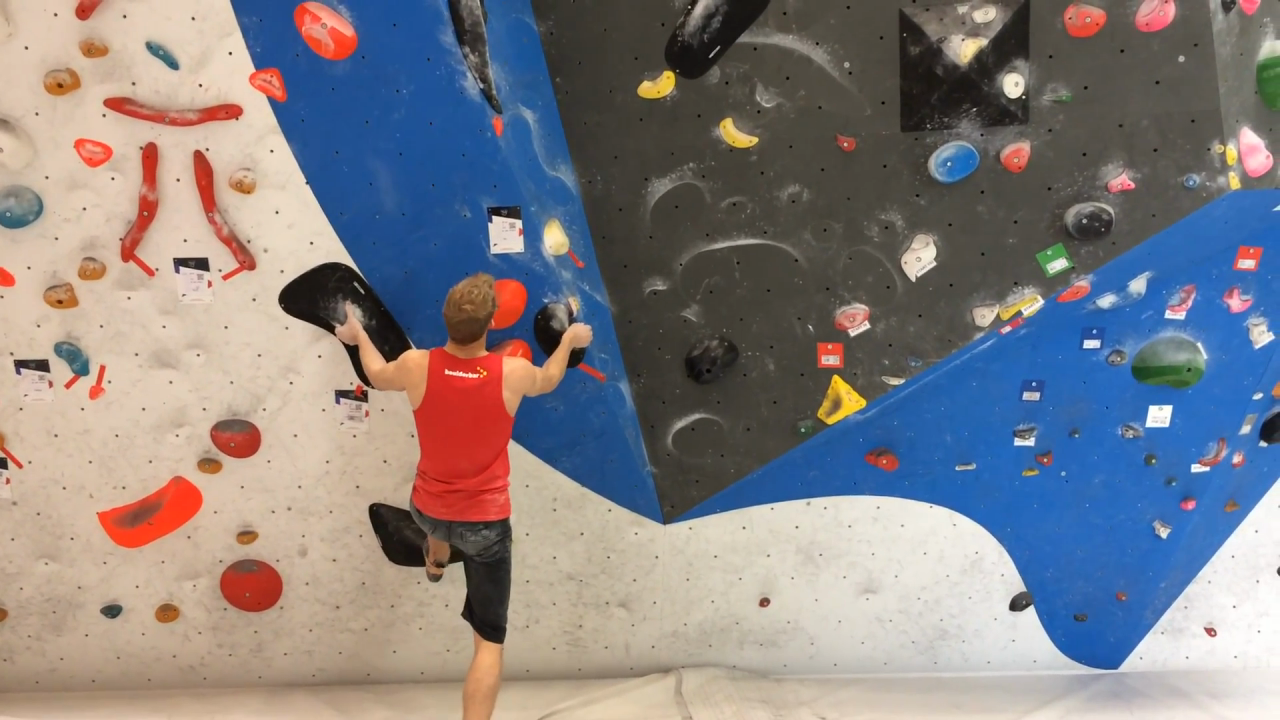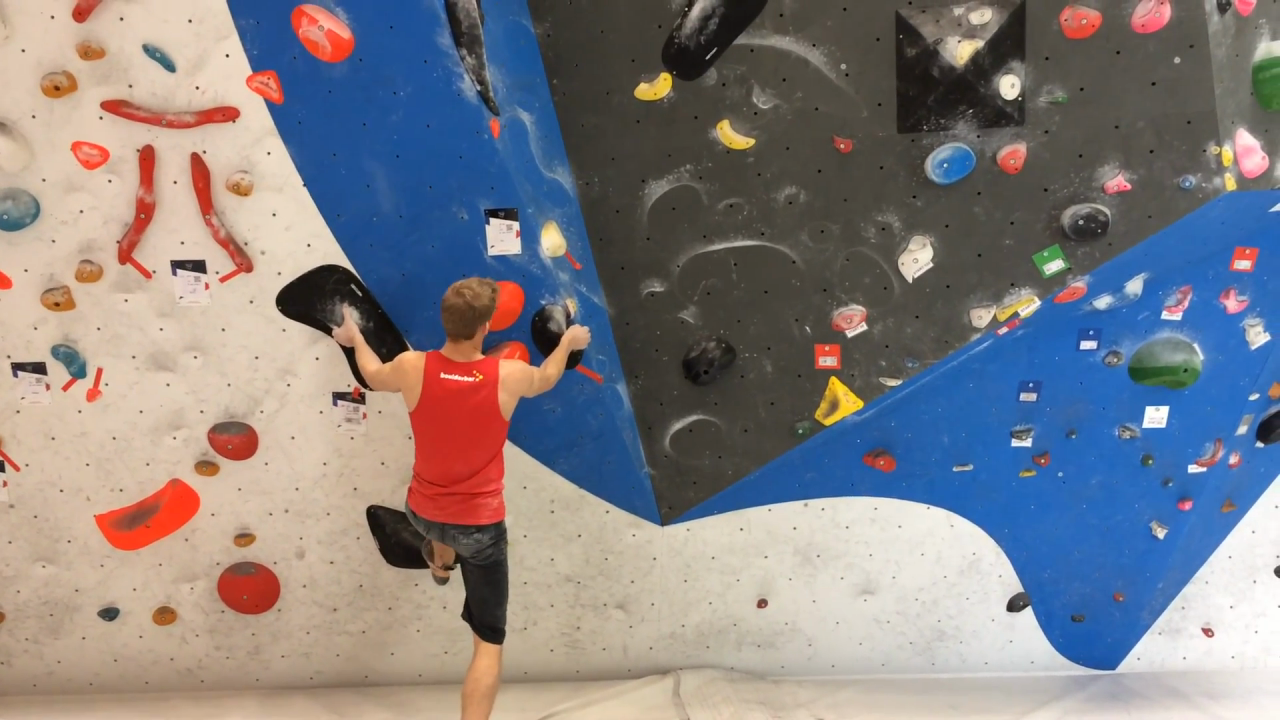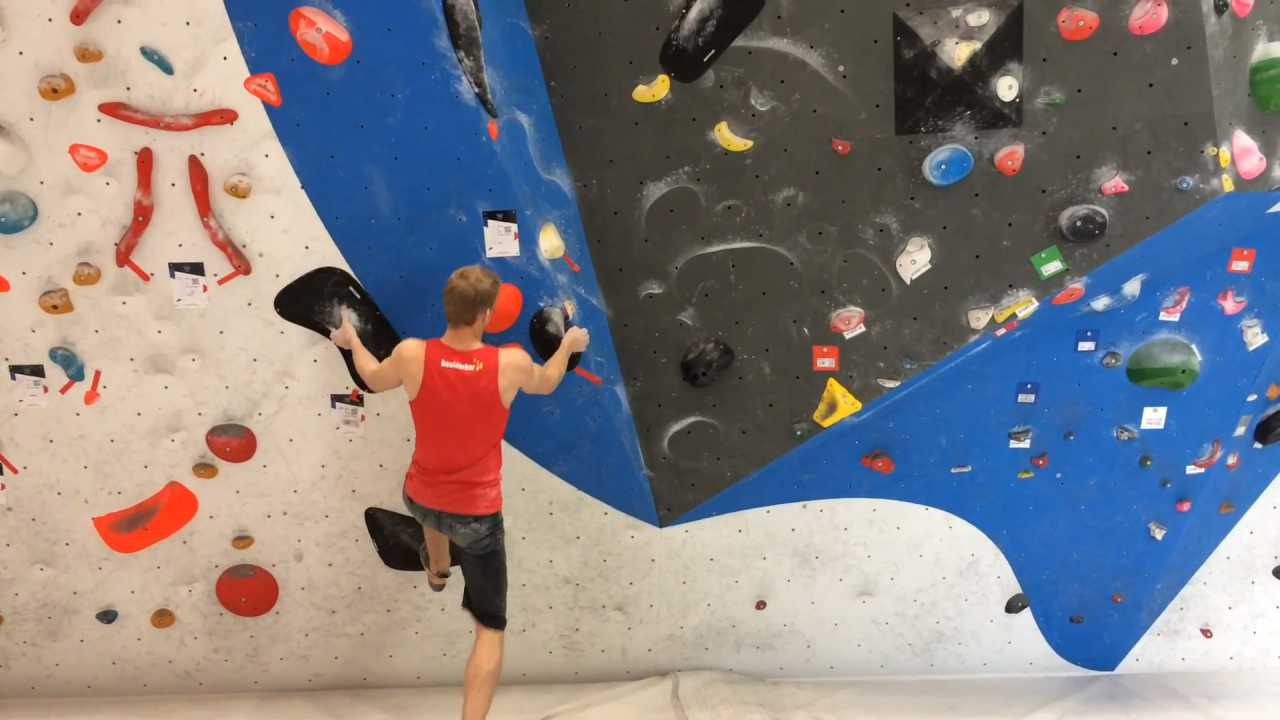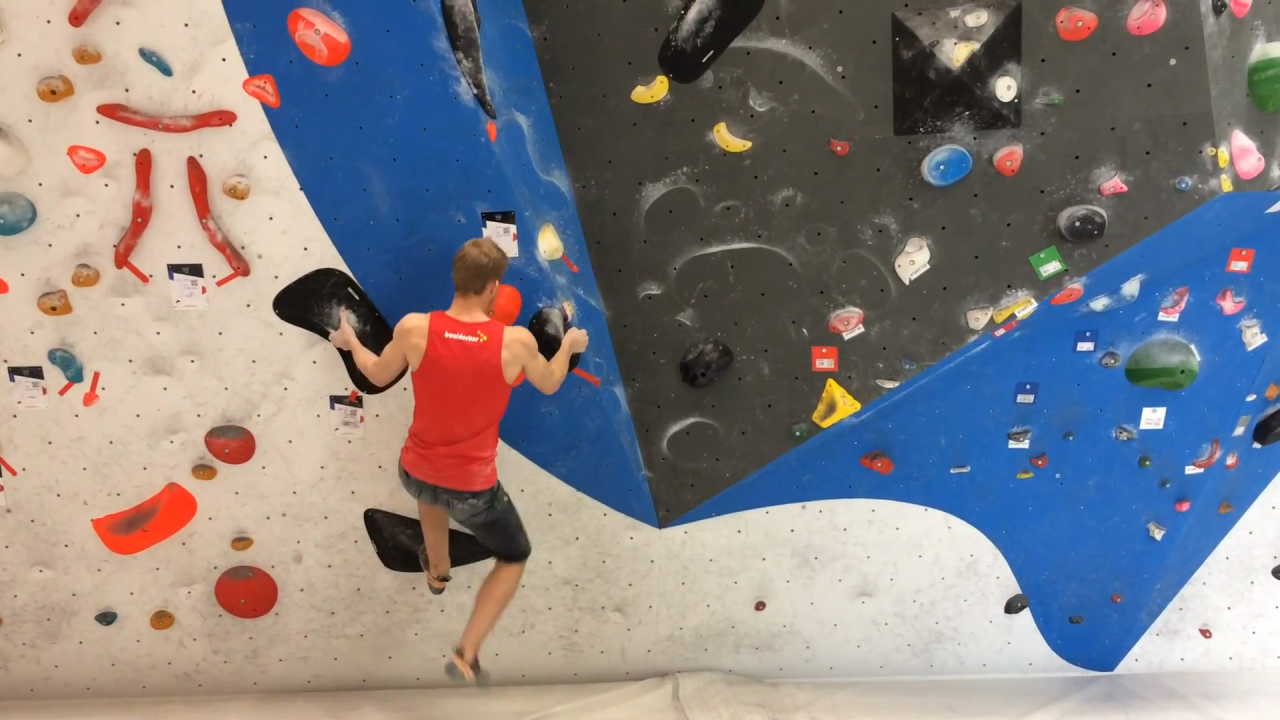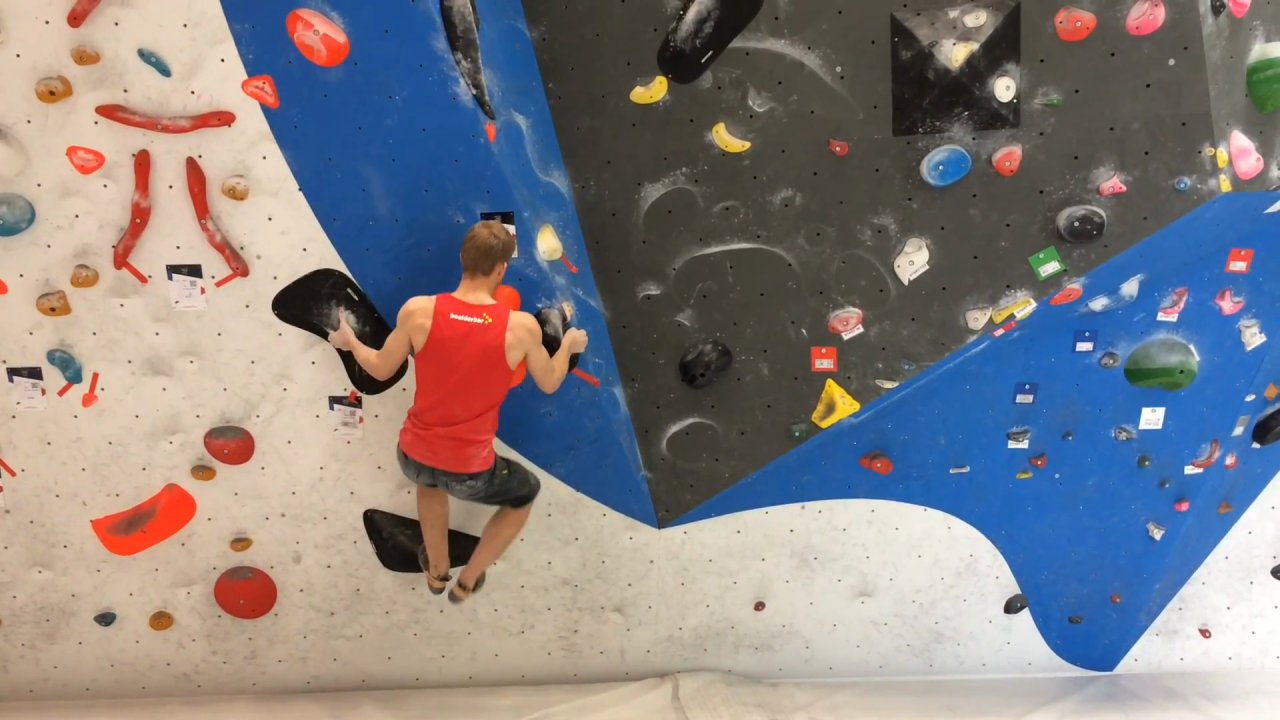
dt=0.2s
person 1, frame 1
left shoulder: (415, 366)
right shoulder: (513, 373)
left elbow: (377, 375)
right elbow: (549, 379)
left wrist: (358, 335)
right wrist: (569, 340)
left hip: (428, 510)
right hip: (486, 522)
right knee: (489, 641)
left ankle: (437, 558)
person 1, frame 2
left shoulder: (411, 368)
right shoulder: (509, 376)
left elbow: (374, 376)
right elbow: (546, 379)
left wrist: (354, 336)
right wrist: (568, 342)
left hip: (423, 511)
right hip: (480, 524)
right knee: (489, 641)
left ankle: (441, 561)
person 1, frame 3
left shoulder: (410, 355)
right shoulder: (511, 364)
left elbow: (375, 379)
right elbow: (547, 382)
left wrist: (351, 339)
right wrist: (569, 343)
left hip: (419, 499)
right hip: (476, 514)
right knee: (490, 624)
left ankle: (437, 568)
person 1, frame 4
left shoulder: (413, 329)
right shoulder: (516, 341)
left elbow: (377, 373)
right elbow: (547, 380)
left wrist: (349, 340)
right wrist: (569, 345)
left hip: (416, 475)
right hip: (472, 489)
right knee: (514, 559)
left ankle: (437, 572)
right ankle: (466, 654)
person 1, frame 5
left shoulder: (417, 312)
right shoulder: (521, 327)
left elbow: (381, 368)
right elbow: (549, 383)
left wrist: (349, 341)
right wrist: (570, 344)
left hip: (414, 456)
right hip: (470, 470)
left knee: (431, 479)
right knee: (524, 495)
left ankle: (437, 572)
right ankle: (466, 581)
